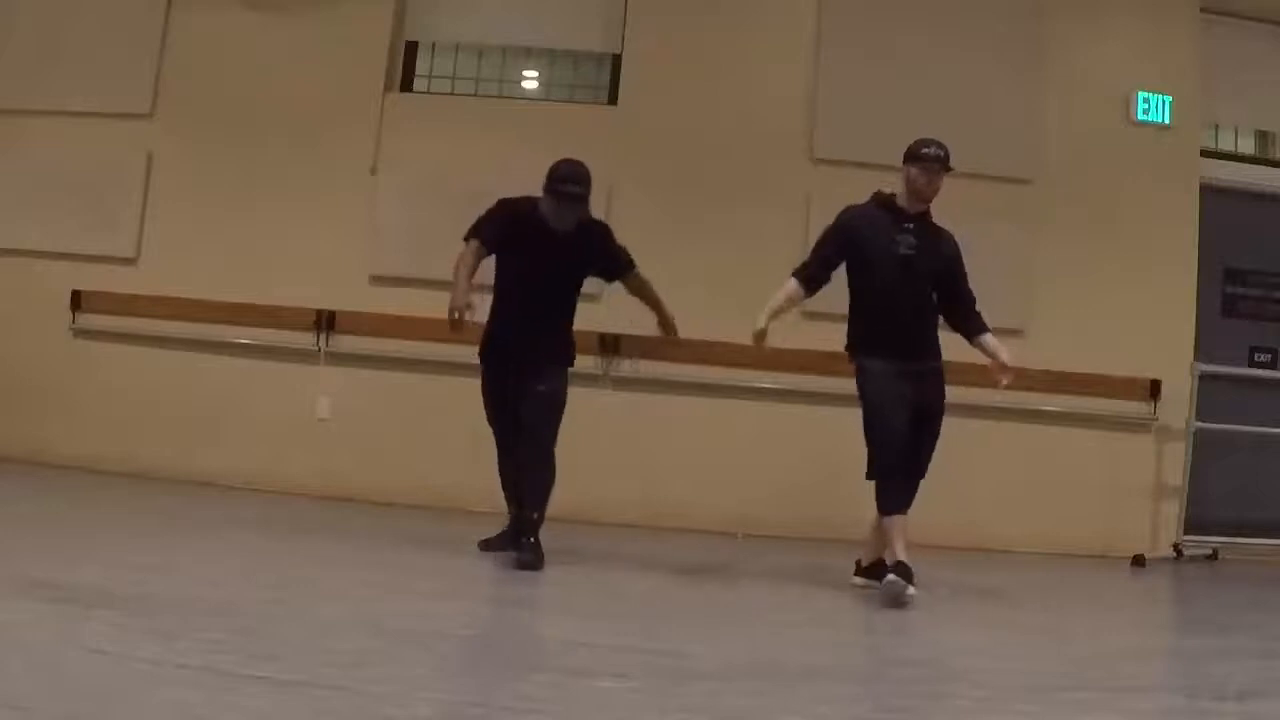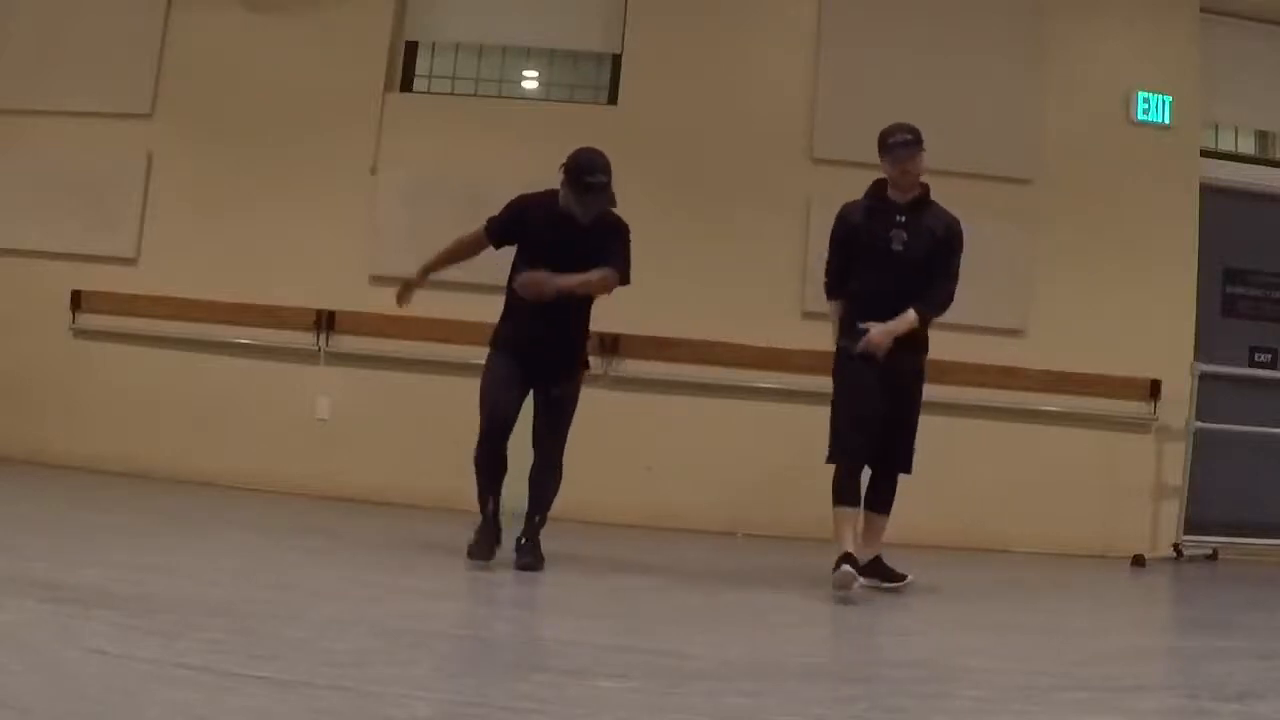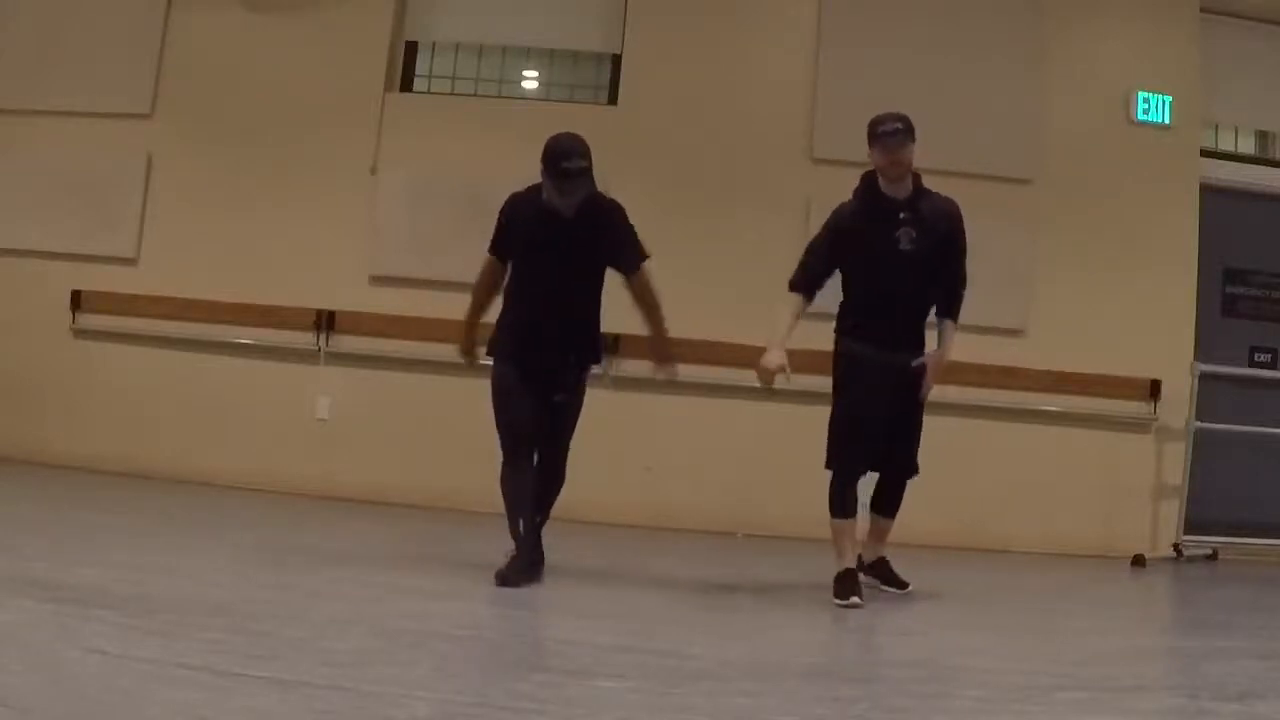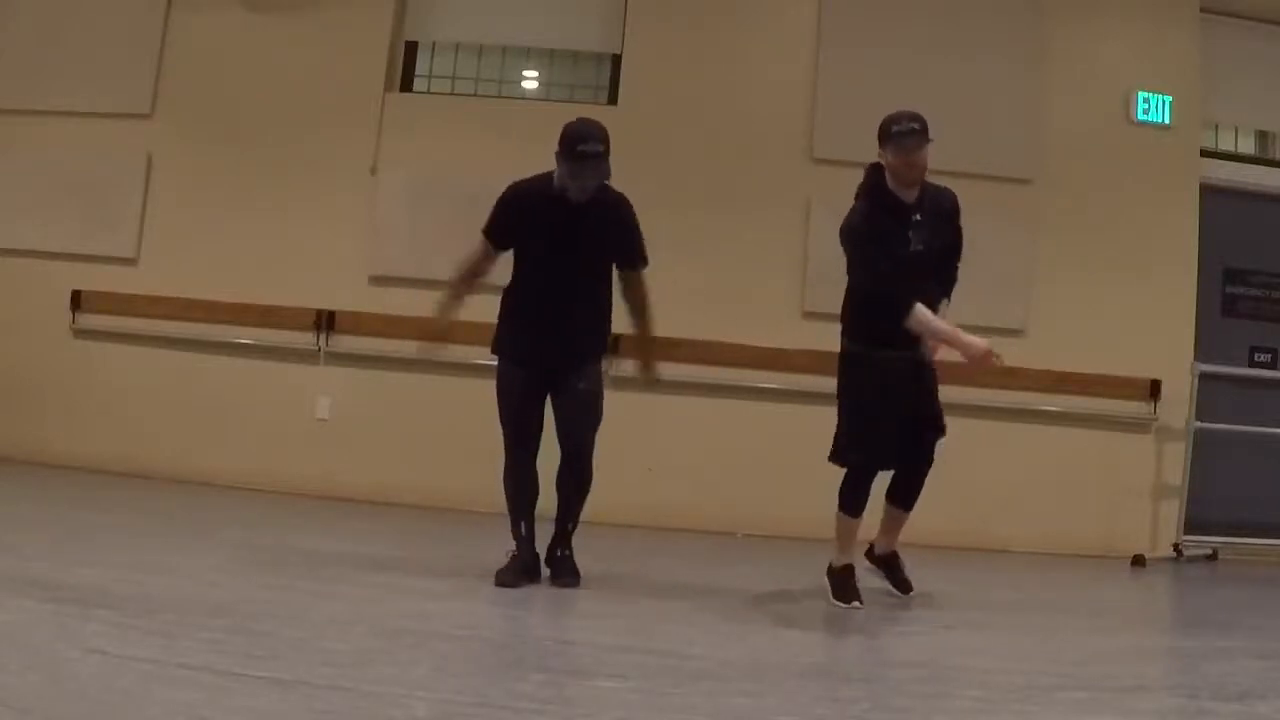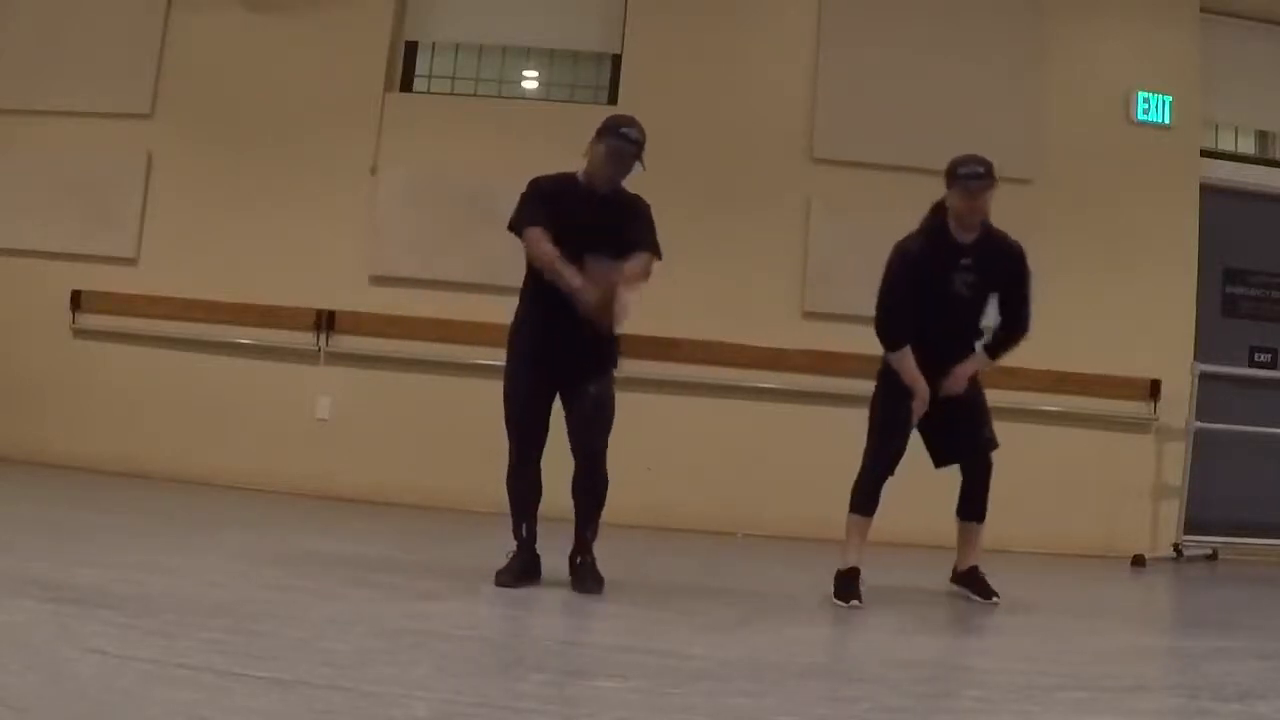
dt=0.5s
person 1, frame 1
left shoulder: (942, 242)
right shoulder: (859, 221)
left elbow: (960, 308)
right elbow: (813, 272)
left wrist: (995, 351)
right wrist: (770, 313)
left hip: (925, 367)
right hip: (876, 361)
left knee: (911, 465)
right knee: (891, 455)
left ankle: (873, 560)
right ankle: (898, 561)
person 1, frame 2
left shoulder: (944, 226)
right shoulder: (855, 216)
left elbow: (941, 294)
right elbow: (838, 282)
left wrist: (894, 329)
right wrist: (842, 333)
left hip: (906, 354)
right hip: (857, 351)
left knee: (892, 459)
right knee: (851, 451)
left ankle: (869, 556)
right ankle: (846, 554)
person 1, frame 3
left shoulder: (943, 214)
right shoulder: (852, 215)
left elbow: (952, 289)
right elbow: (808, 278)
left wrist: (942, 351)
right wrist: (778, 344)
left hip: (910, 356)
right hip: (859, 352)
left knee: (897, 466)
right knee: (849, 460)
left ankle: (874, 556)
right ankle: (846, 568)
person 1, frame 4
left shoulder: (944, 205)
right shoulder: (862, 221)
right elbow: (891, 298)
left wrist: (935, 332)
right wrist: (961, 339)
left hip: (918, 349)
right hip: (869, 353)
left knee: (918, 455)
right knee: (866, 459)
left ankle: (884, 549)
right ankle: (841, 564)
person 1, frame 5
left shoulder: (1006, 255)
right shoulder: (914, 251)
left elbow: (1015, 324)
right elbow: (889, 326)
left wrist: (971, 368)
right wrist: (918, 388)
left hip: (959, 370)
right hip: (904, 369)
left knee: (979, 465)
right knee: (879, 461)
left ankle: (967, 567)
right ankle: (849, 567)
person 2, frame 1
left shoulder: (591, 236)
right shoulder: (508, 214)
left elbow: (629, 275)
right elbow: (472, 251)
left wrist: (661, 313)
right wrist: (460, 293)
left hip: (548, 357)
right hip: (499, 350)
left knee: (539, 442)
right knee: (507, 441)
left ankle: (531, 534)
right ankle: (517, 523)
person 2, frame 2
left shoulder: (612, 230)
right shoulder: (530, 209)
left elbow: (606, 280)
right elbow: (478, 240)
left wrist: (557, 284)
right wrist: (423, 272)
left hip: (565, 357)
right hip: (512, 347)
left knee: (549, 449)
right knee: (493, 433)
left ankle: (530, 536)
right ankle: (489, 520)
person 2, frame 3
left shoulder: (607, 215)
right shoulder: (518, 208)
left elbow: (637, 277)
right elbow: (495, 267)
left wrist: (659, 339)
right wrist: (471, 325)
left hip: (571, 357)
right hip: (513, 352)
left knee: (553, 455)
right knee: (517, 450)
left ankle: (531, 535)
right ankle: (525, 548)
person 2, frame 4
left shoulder: (616, 210)
right shoulder: (522, 198)
left elbow: (632, 277)
right elbow: (484, 256)
left wrist: (645, 344)
right wrist: (448, 306)
left hip: (579, 356)
right hip: (521, 350)
left knee: (579, 455)
right knee: (520, 453)
left ankle: (561, 549)
right ankle: (524, 551)
person 2, frame 5
left shoulder: (633, 210)
right shoulder: (545, 191)
left elbow: (644, 262)
right elbow: (537, 247)
left wrist: (615, 281)
right wrist: (577, 287)
left hip: (592, 356)
right hip: (532, 348)
left knee: (591, 458)
right knee: (524, 454)
left ankle: (583, 555)
right ankle: (525, 551)
